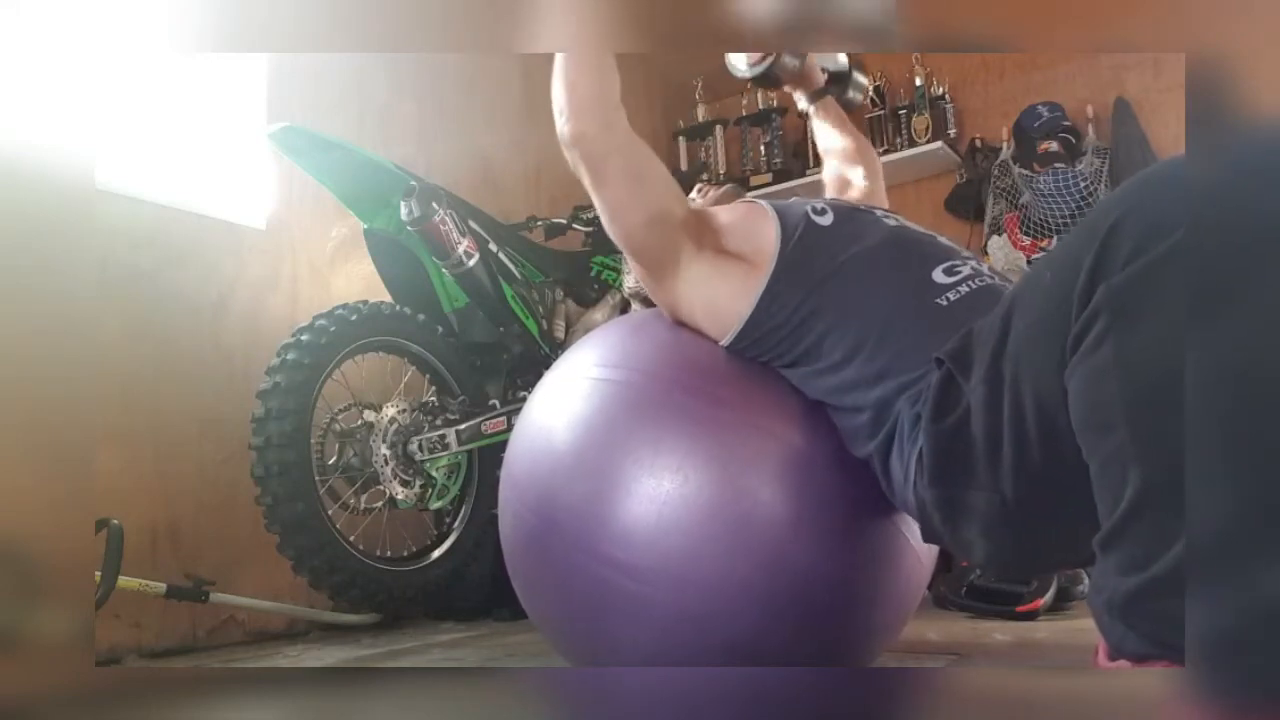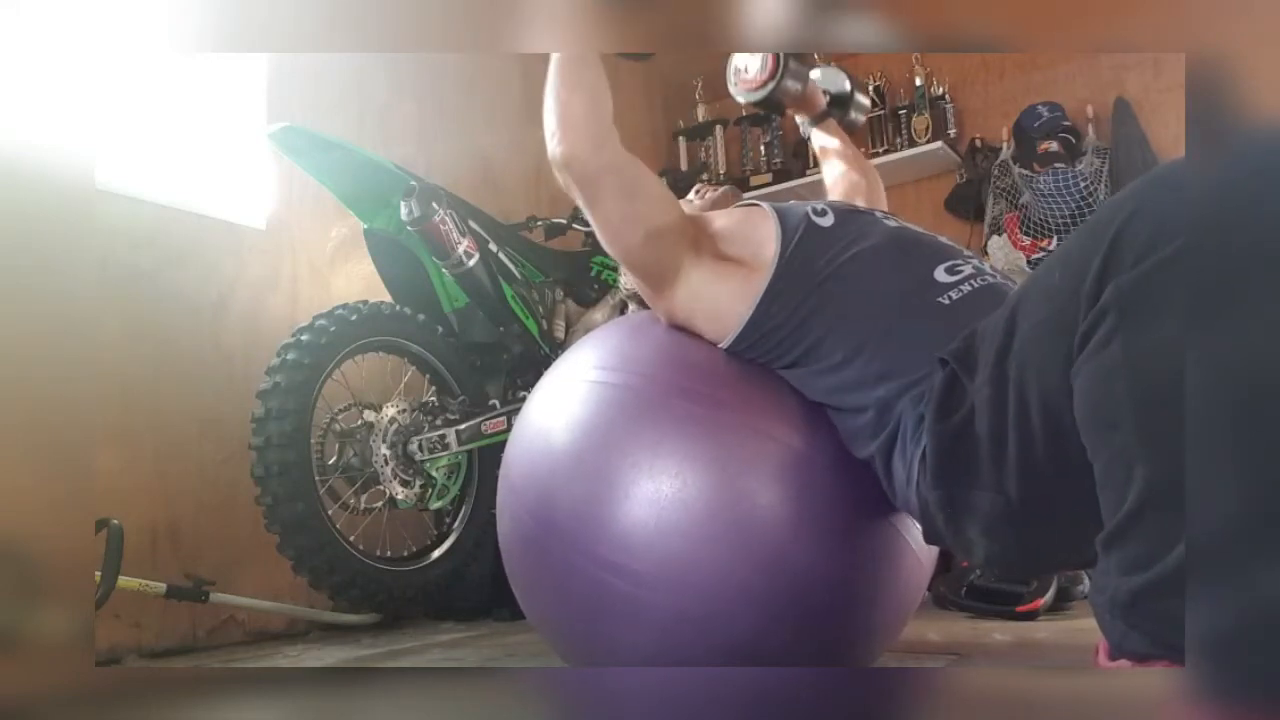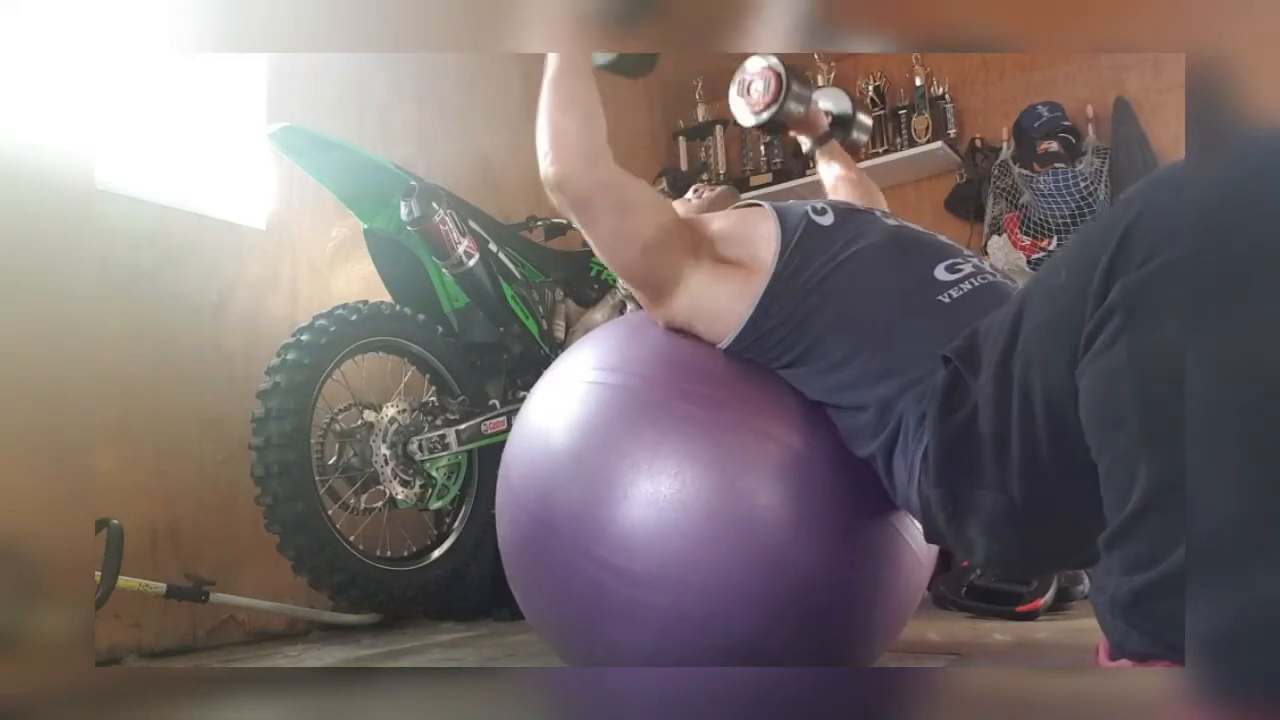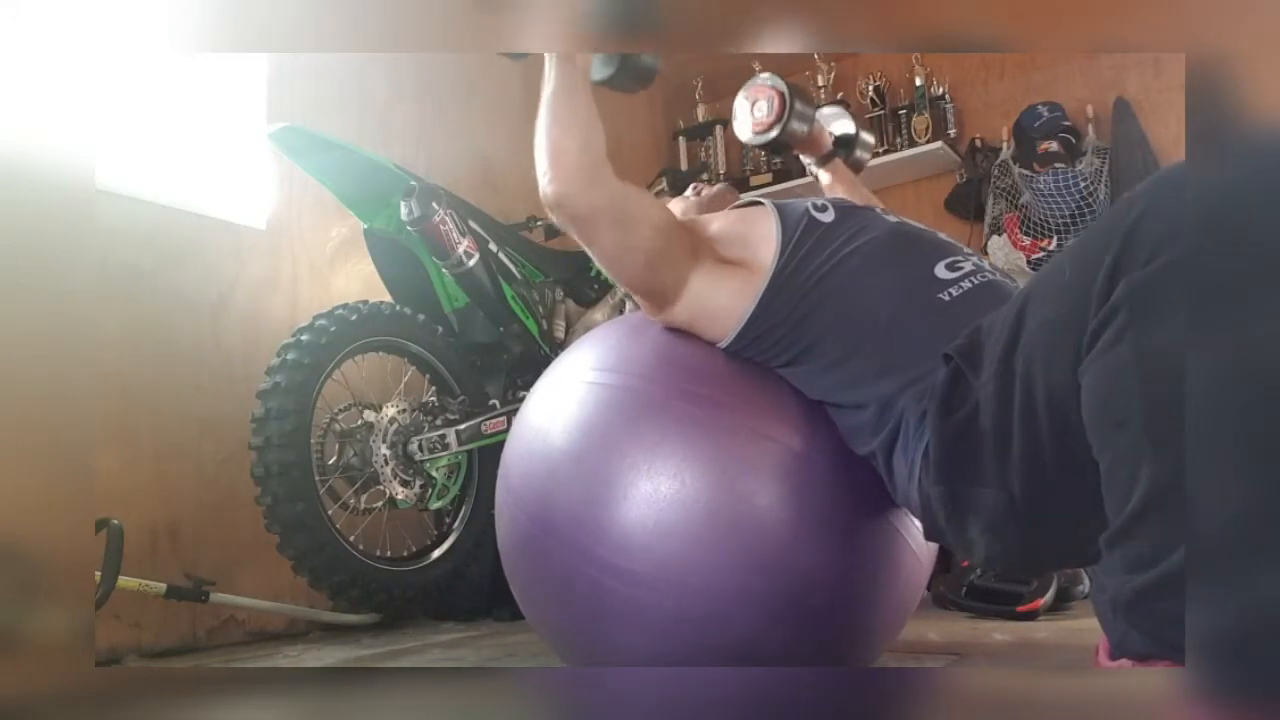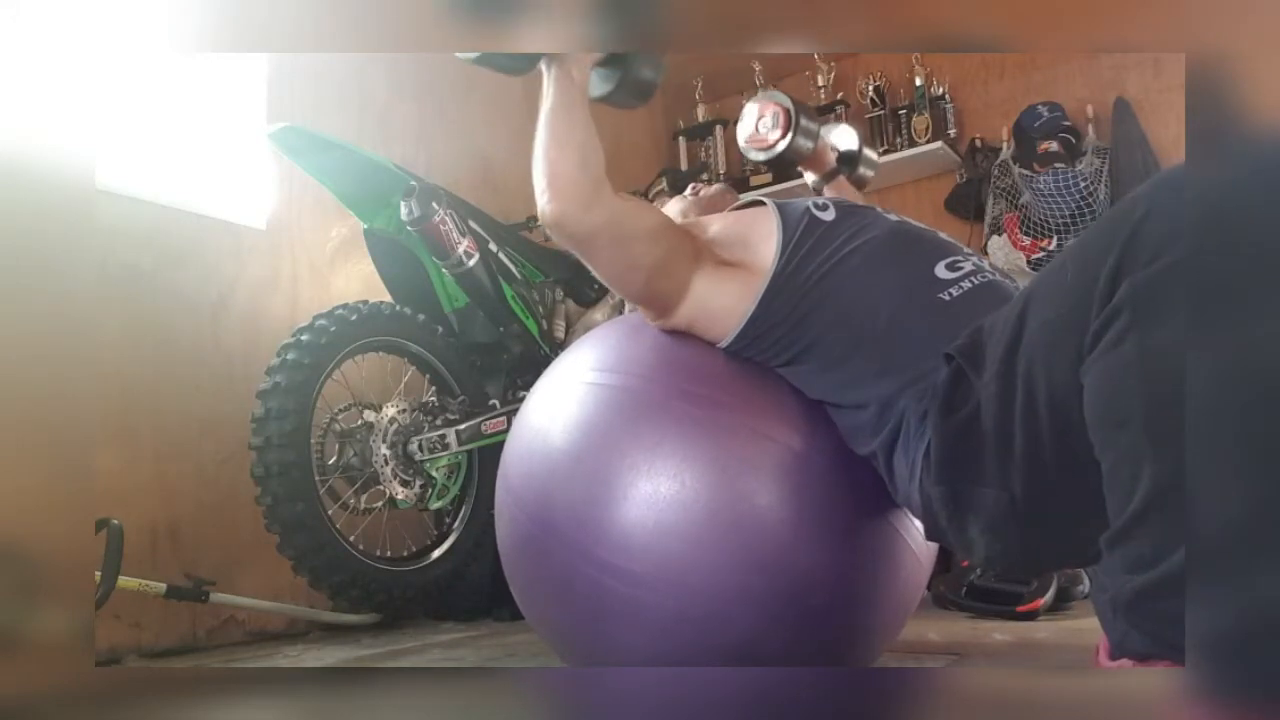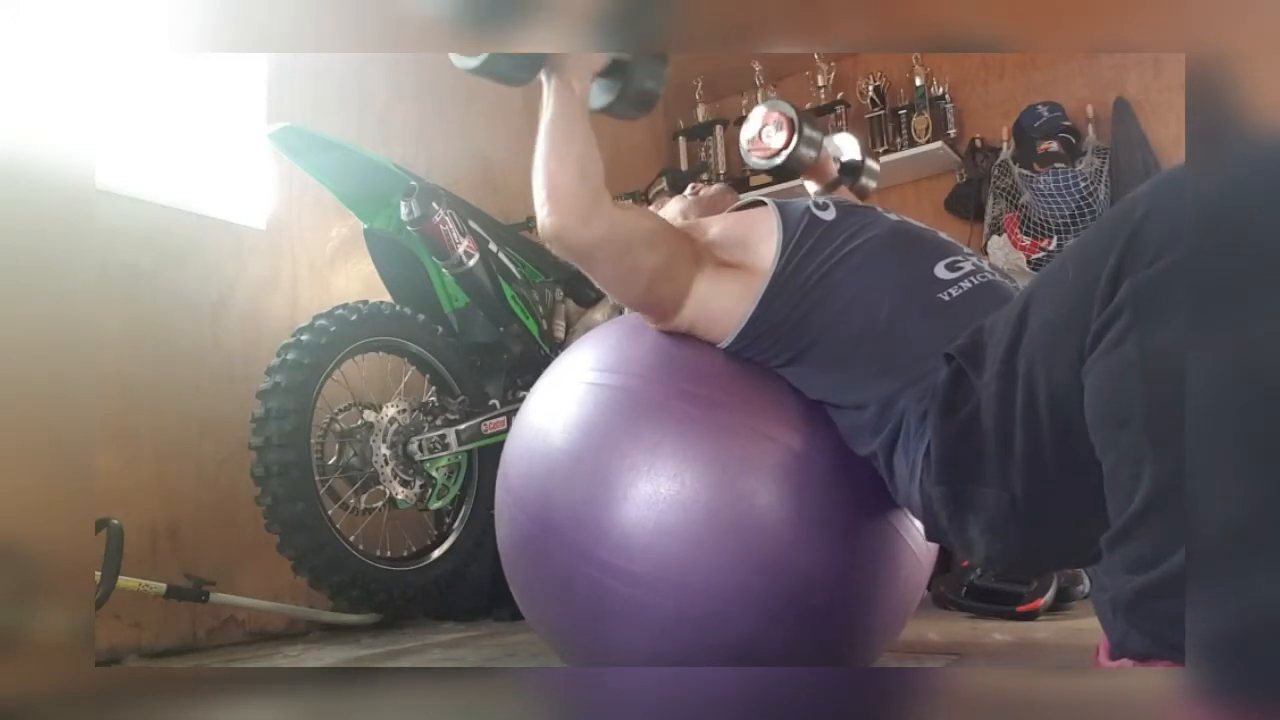
dt=0.1s
person 1, frame 1
left shoulder: (806, 232)
right shoulder: (690, 266)
left elbow: (857, 165)
right elbow: (590, 134)
left wrist: (812, 93)
right hip: (963, 423)
right knee: (1175, 206)
right ankle: (1151, 643)
person 1, frame 2
left shoulder: (801, 223)
right shoulder: (683, 257)
left elbow: (854, 177)
right elbow: (582, 152)
left wrist: (813, 111)
right wrist: (575, 42)
right hip: (964, 424)
right knee: (1165, 213)
right ankle: (1148, 642)
person 1, frame 3
left shoulder: (778, 237)
right shoulder: (684, 267)
left elbow: (868, 216)
right elbow: (575, 173)
left wrist: (819, 138)
right wrist: (569, 51)
right hip: (973, 431)
right knee: (1178, 214)
right ankle: (1154, 645)
person 1, frame 4
left shoulder: (778, 241)
right shoulder: (683, 269)
left elbow: (865, 223)
right elbow: (573, 189)
left wrist: (822, 156)
right wrist: (567, 58)
right hip: (977, 430)
right knee: (1184, 213)
right ankle: (1157, 644)
person 1, frame 5
left shoulder: (779, 225)
right shoulder: (683, 265)
right elbow: (572, 207)
left wrist: (821, 171)
right wrist: (567, 71)
right hip: (969, 424)
right knee: (1175, 215)
right ankle: (1151, 646)
person 1, frame 6
left shoulder: (772, 237)
right shoulder: (684, 271)
right elbow: (573, 221)
left wrist: (823, 180)
right wrist: (567, 80)
right hip: (974, 427)
right knee: (1180, 214)
right ankle: (1157, 643)
